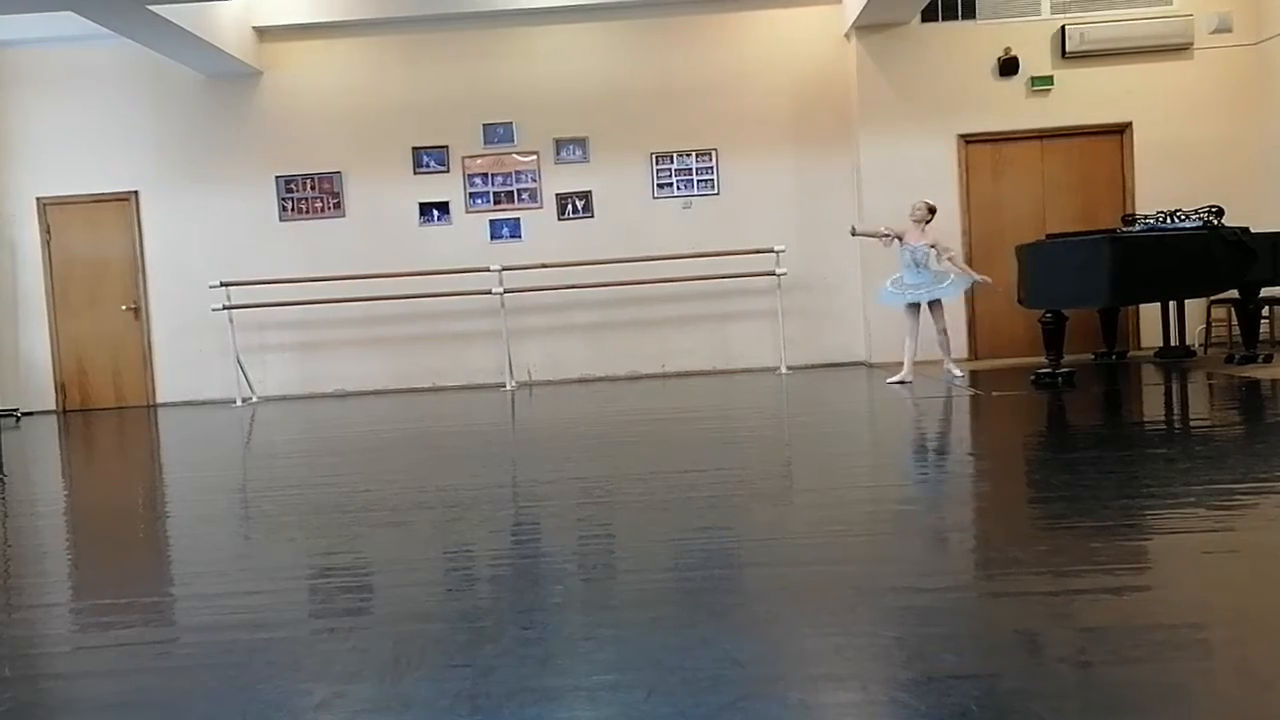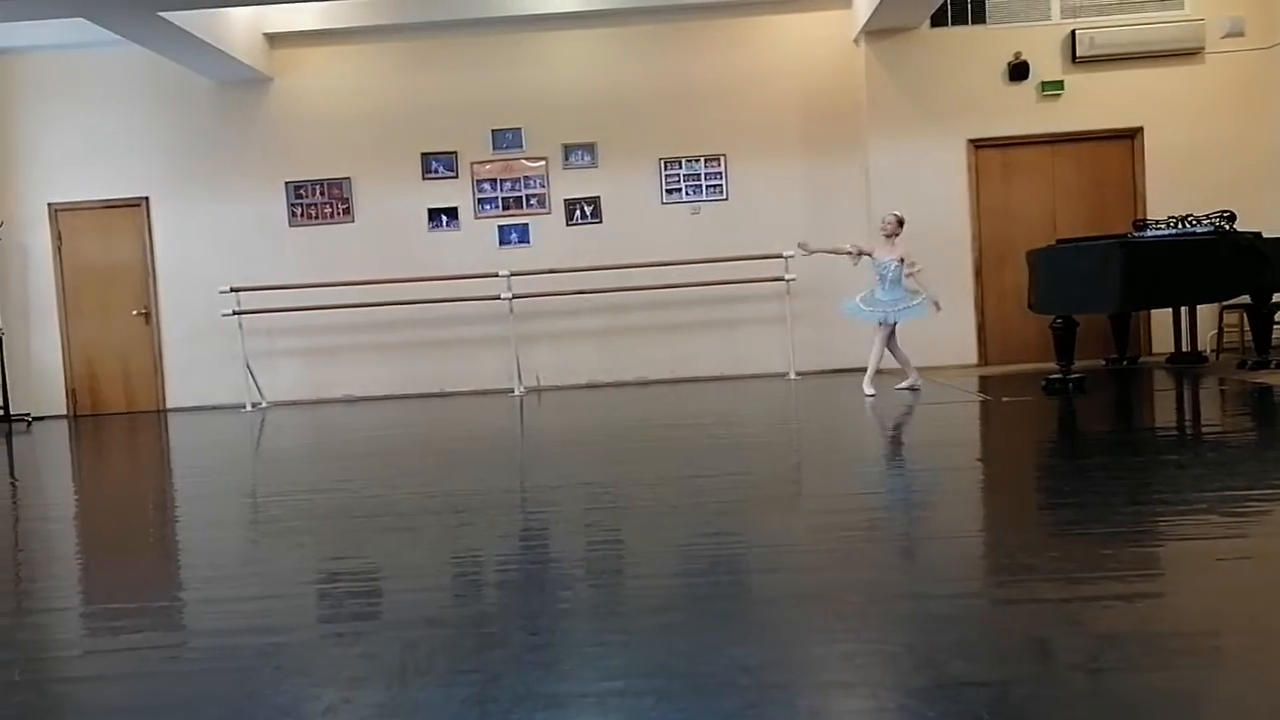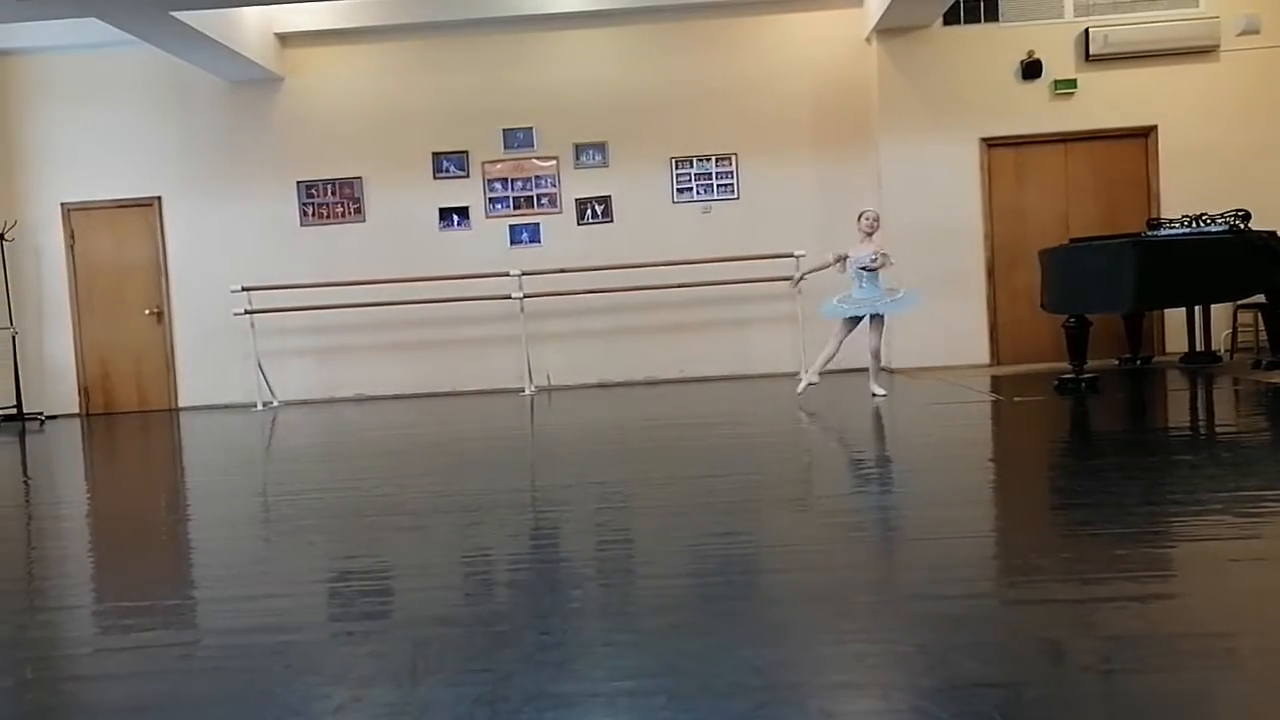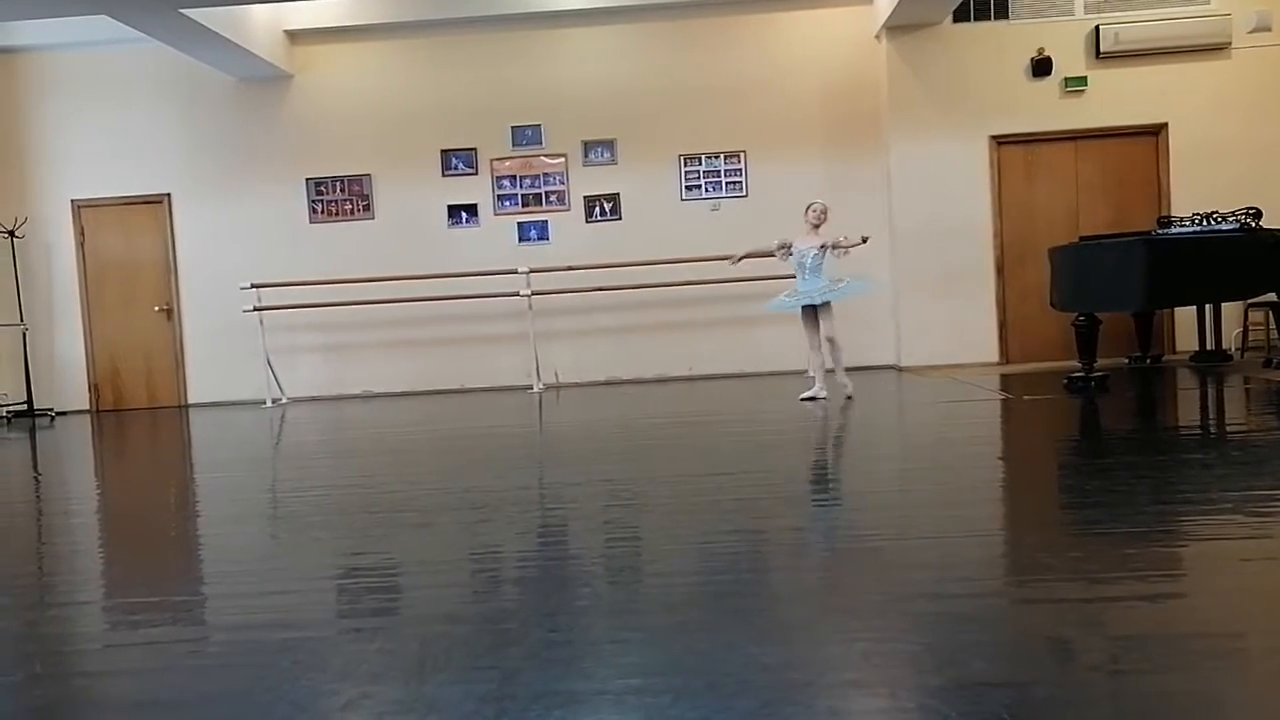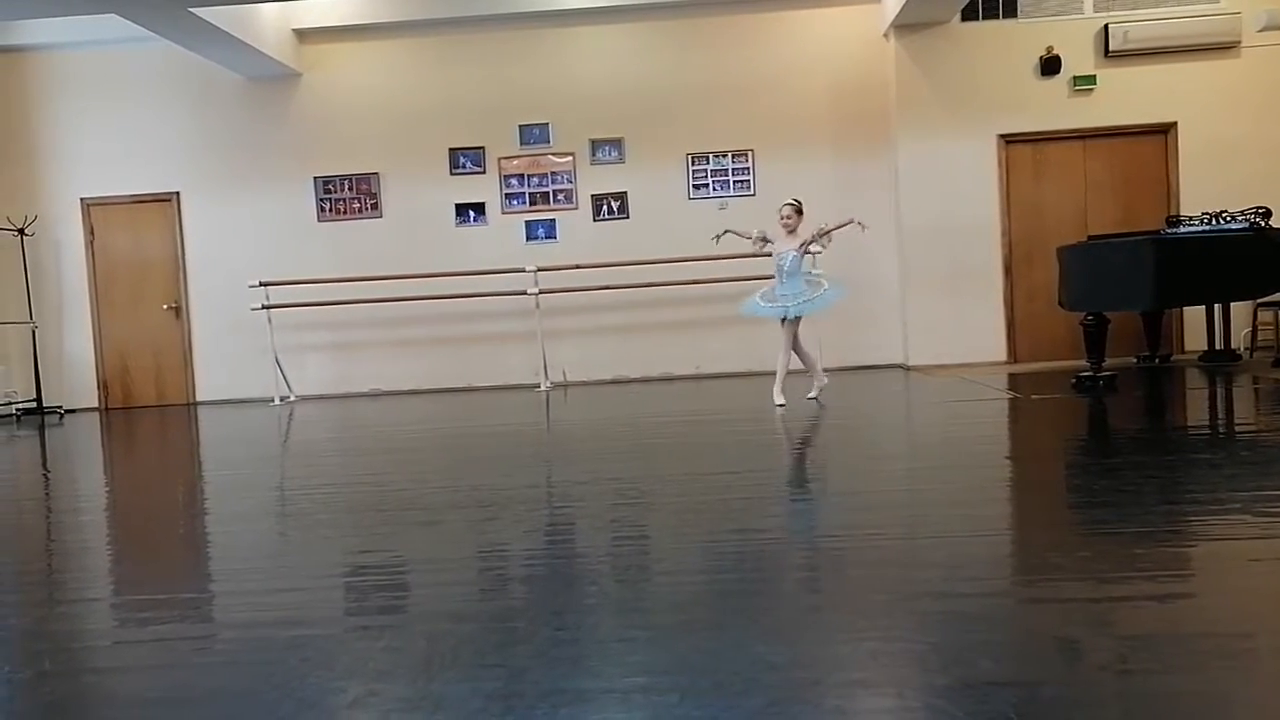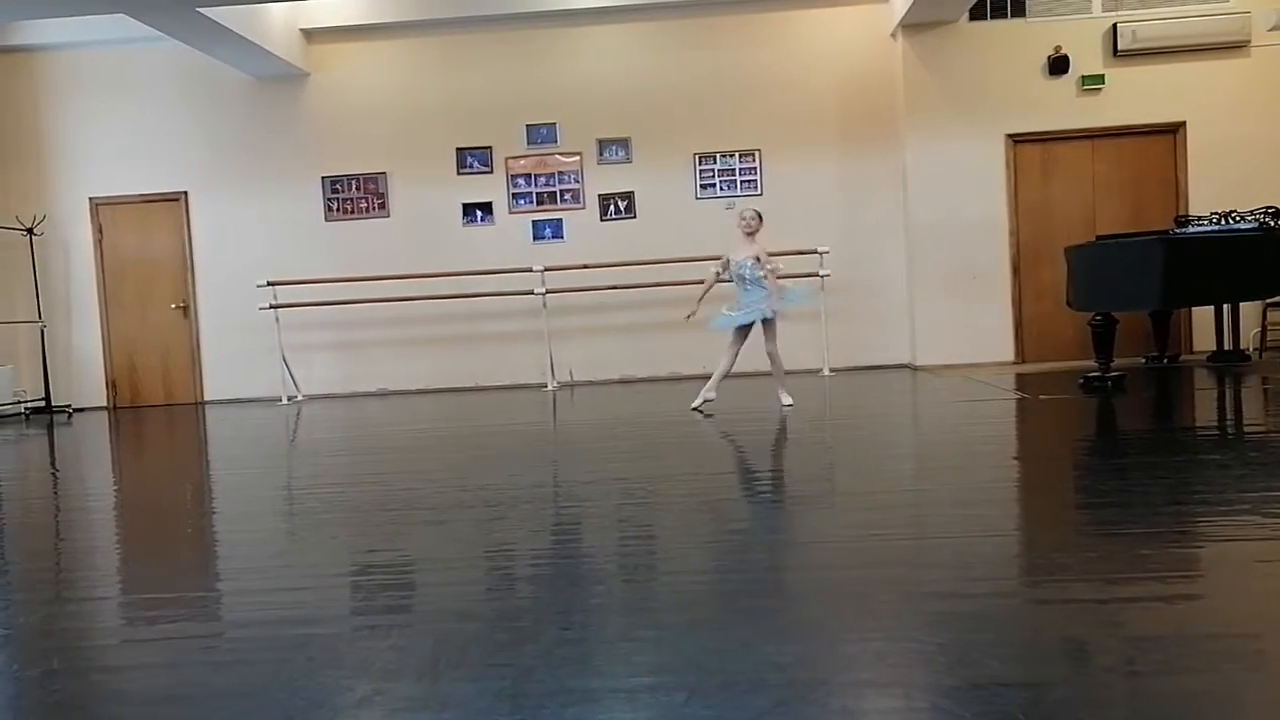
dt=0.7s
person 1, frame 1
left shoulder: (930, 240)
right shoulder: (903, 234)
left elbow: (952, 258)
right elbow: (881, 234)
left wrist: (974, 275)
right wrist: (858, 233)
left hip: (929, 284)
right hip: (909, 286)
left knee: (941, 326)
right knee: (912, 329)
left ankle: (949, 363)
right ankle: (907, 371)
person 1, frame 2
left shoulder: (901, 253)
right shoulder: (874, 251)
left elbow: (915, 274)
right elbow: (846, 251)
left wrist: (929, 295)
right wrist: (815, 250)
left hip: (895, 301)
right hip: (879, 301)
left knee: (880, 339)
right knee: (890, 341)
left ankle: (868, 381)
right ankle: (913, 376)
person 1, frame 3
left shoulder: (876, 248)
right shoulder: (851, 251)
left elbow: (883, 261)
right elbow: (829, 262)
left wrist: (873, 266)
right wrist: (803, 273)
left hip: (875, 298)
right hip: (856, 300)
left knee: (874, 345)
right knee: (837, 337)
left ankle: (874, 383)
right ankle: (812, 374)
person 1, frame 4
left shoulder: (823, 241)
right shoulder: (795, 242)
left elbow: (843, 244)
right elbow: (772, 250)
left wrist: (861, 241)
right wrist: (745, 254)
left hip: (821, 289)
right hip: (803, 293)
left knee: (828, 334)
right knee: (812, 341)
left ankle: (842, 377)
right ankle: (820, 386)
person 1, frame 5
left shoulder: (803, 241)
right shoulder: (775, 241)
left elbow: (826, 230)
right elbow: (750, 235)
left wrist: (853, 222)
right wrist: (727, 231)
left hip: (798, 295)
right hip: (780, 296)
left knee: (787, 341)
right knee: (793, 342)
left ankle: (778, 389)
right ankle: (819, 378)
person 1, frame 6
left shoulder: (758, 250)
right shoulder: (731, 254)
left elbow: (770, 276)
right elbow: (714, 278)
left wrist: (774, 302)
right wrist: (697, 303)
left hip: (763, 303)
right hip: (743, 305)
left knee: (771, 350)
right knee: (733, 349)
left ankle: (782, 391)
right ankle: (708, 391)
